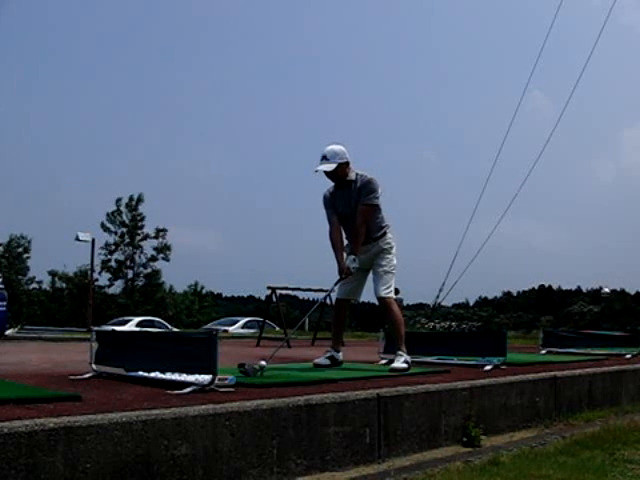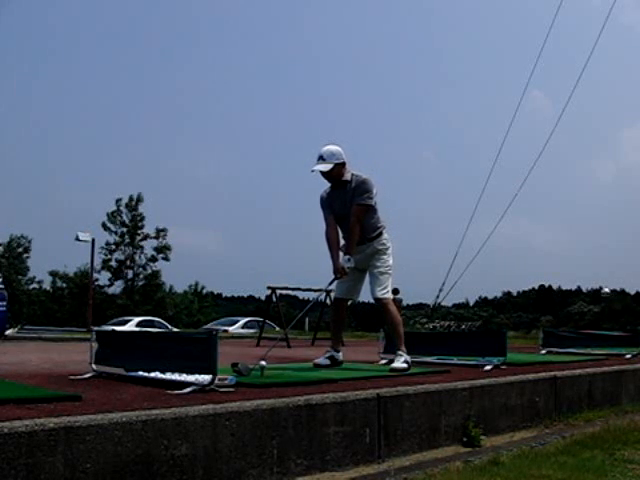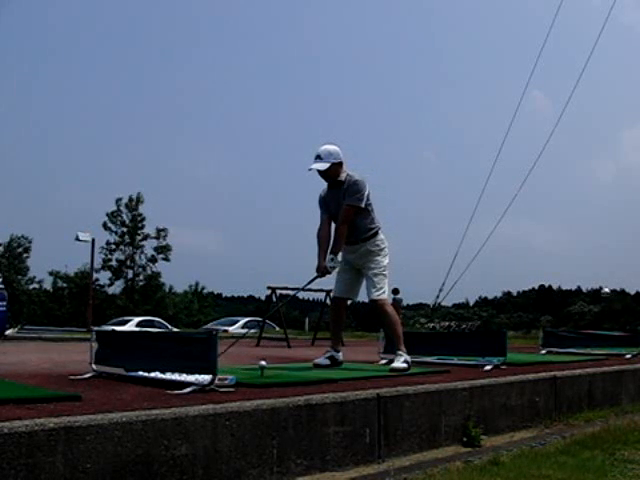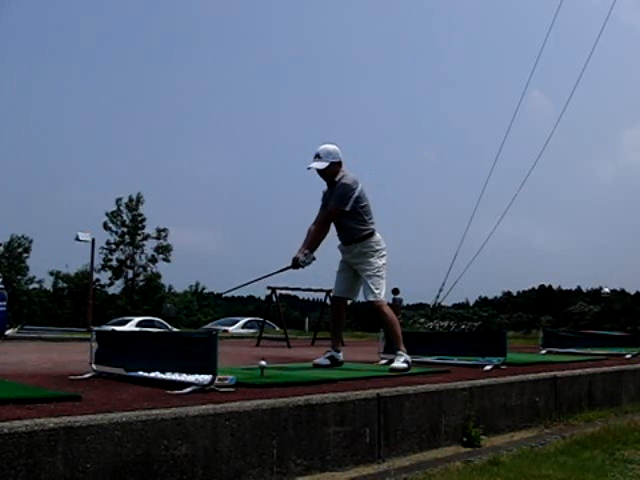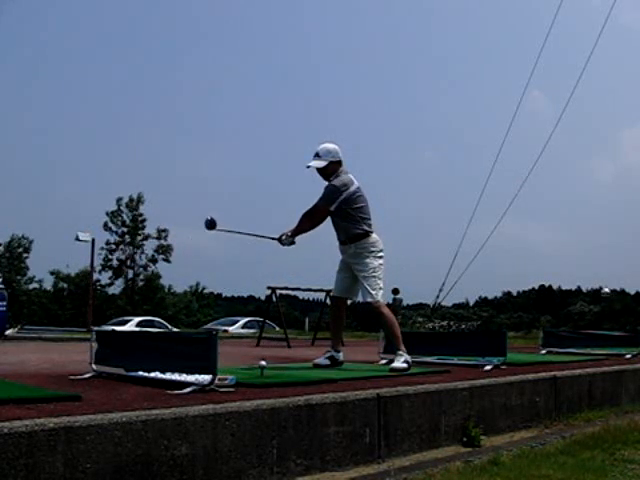
dt=1s
person 1, frame 1
left shoulder: (367, 183)
right shoulder: (329, 195)
left elbow: (361, 223)
right elbow: (335, 229)
left wrist: (353, 257)
right wrist: (341, 262)
left hip: (379, 245)
right hip: (354, 248)
left knee: (385, 297)
right knee: (341, 300)
left ankle: (402, 353)
right ankle: (335, 352)
person 1, frame 2
left shoulder: (362, 184)
right shoulder: (326, 196)
left elbow: (355, 222)
right elbow: (331, 229)
left wrist: (348, 257)
right wrist: (336, 261)
left hip: (376, 246)
right hip: (351, 250)
left knee: (382, 298)
right knee: (339, 300)
left ankle: (402, 353)
right ankle: (335, 352)
person 1, frame 3
left shoulder: (356, 184)
right shoulder: (325, 195)
left elbow: (343, 224)
right elbow: (324, 228)
left wrist: (333, 257)
right wrist: (322, 259)
left hip: (371, 247)
right hip: (349, 251)
left knee: (379, 300)
right knee: (337, 300)
left ankle: (402, 353)
right ankle: (335, 352)
person 1, frame 4
left shoulder: (347, 185)
right shoulder: (330, 191)
left elbow: (325, 223)
right elbow: (317, 224)
left wrist: (309, 253)
right wrist: (301, 251)
left hip: (368, 248)
right hip: (348, 250)
left knee: (376, 302)
right knee: (337, 300)
left ankle: (402, 353)
right ankle: (335, 352)
person 1, frame 5
left shoulder: (340, 185)
right shoulder: (338, 184)
left elbow: (312, 215)
right elbow: (316, 219)
left wrist: (291, 234)
right wrist: (292, 233)
left hip: (365, 249)
right hip: (349, 250)
left knee: (374, 302)
right knee: (337, 300)
left ankle: (402, 353)
right ankle: (336, 352)
